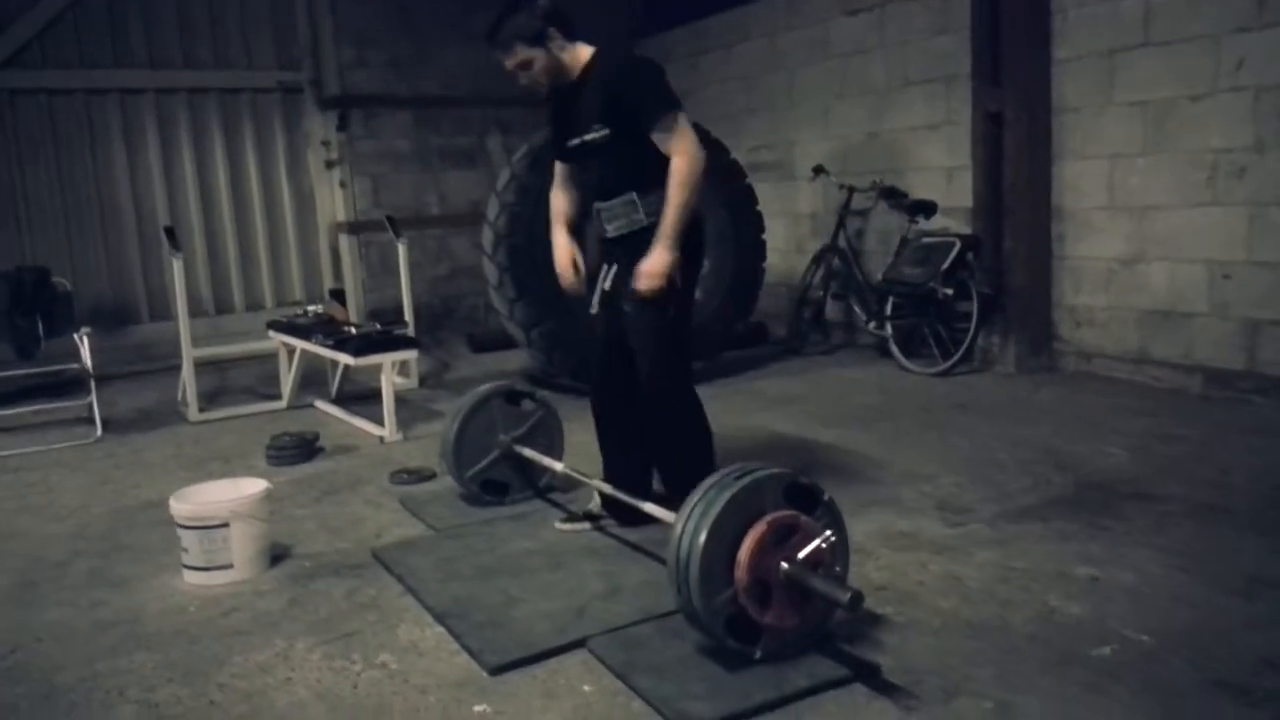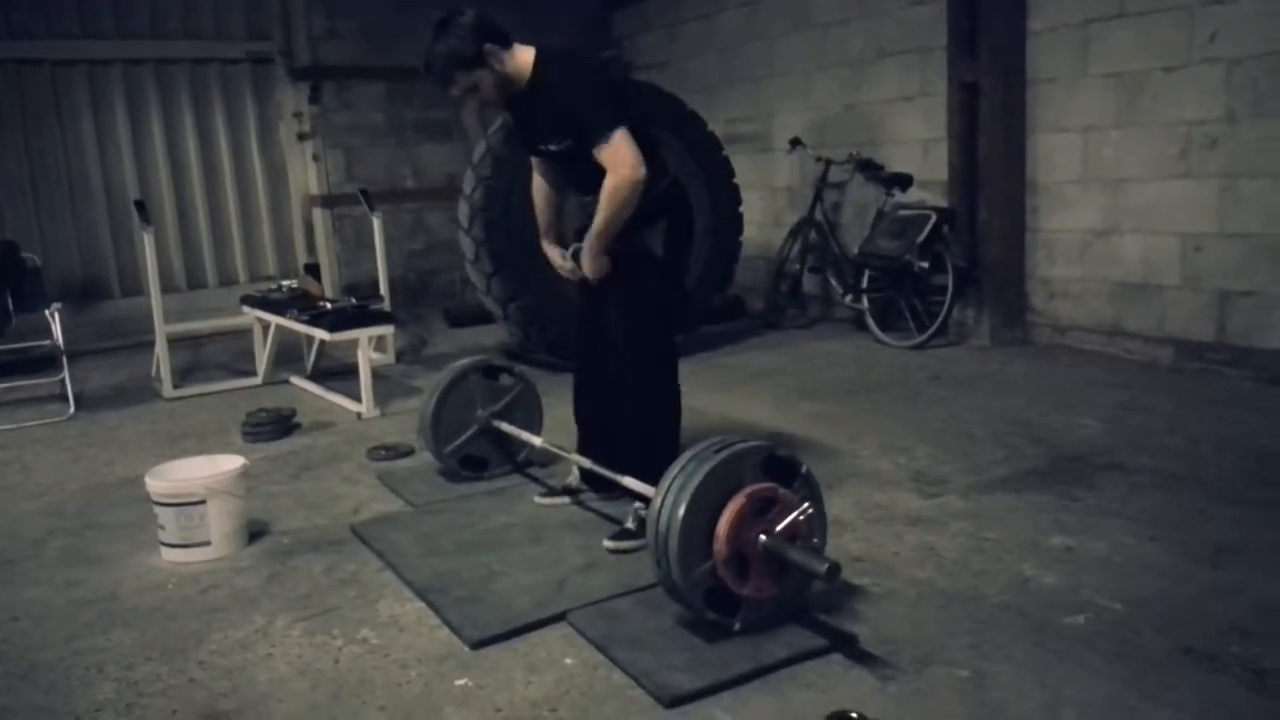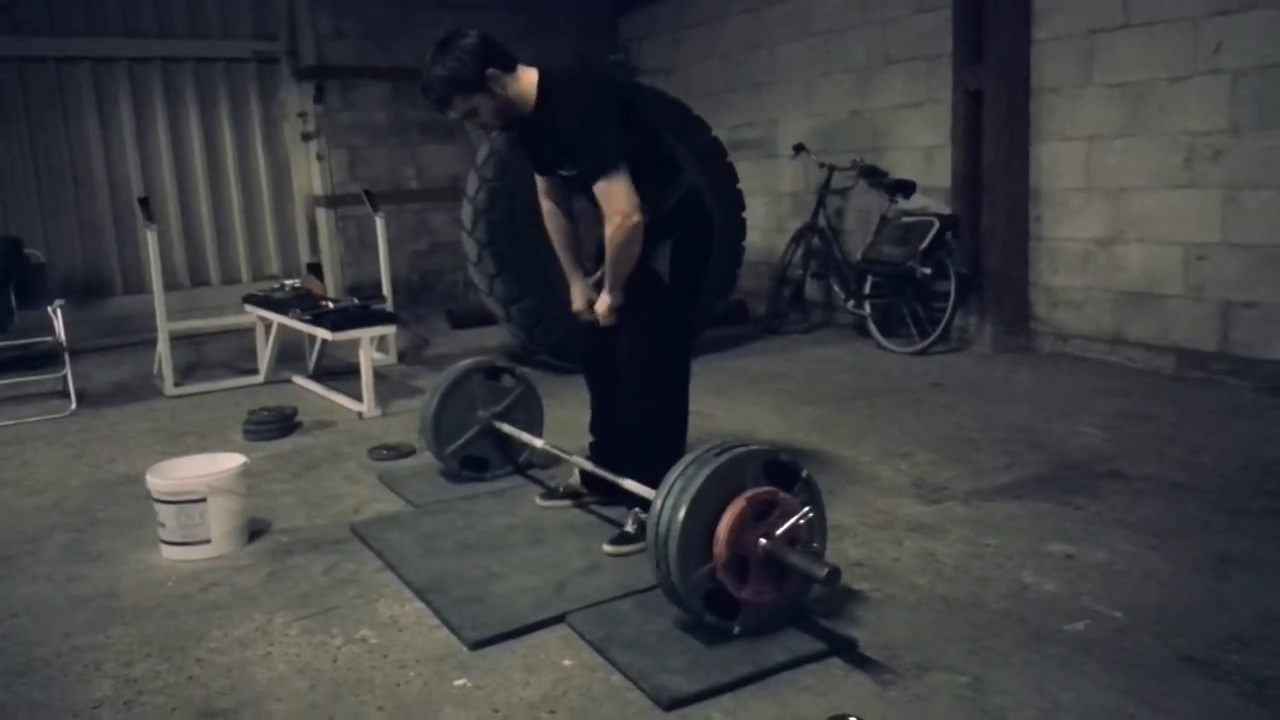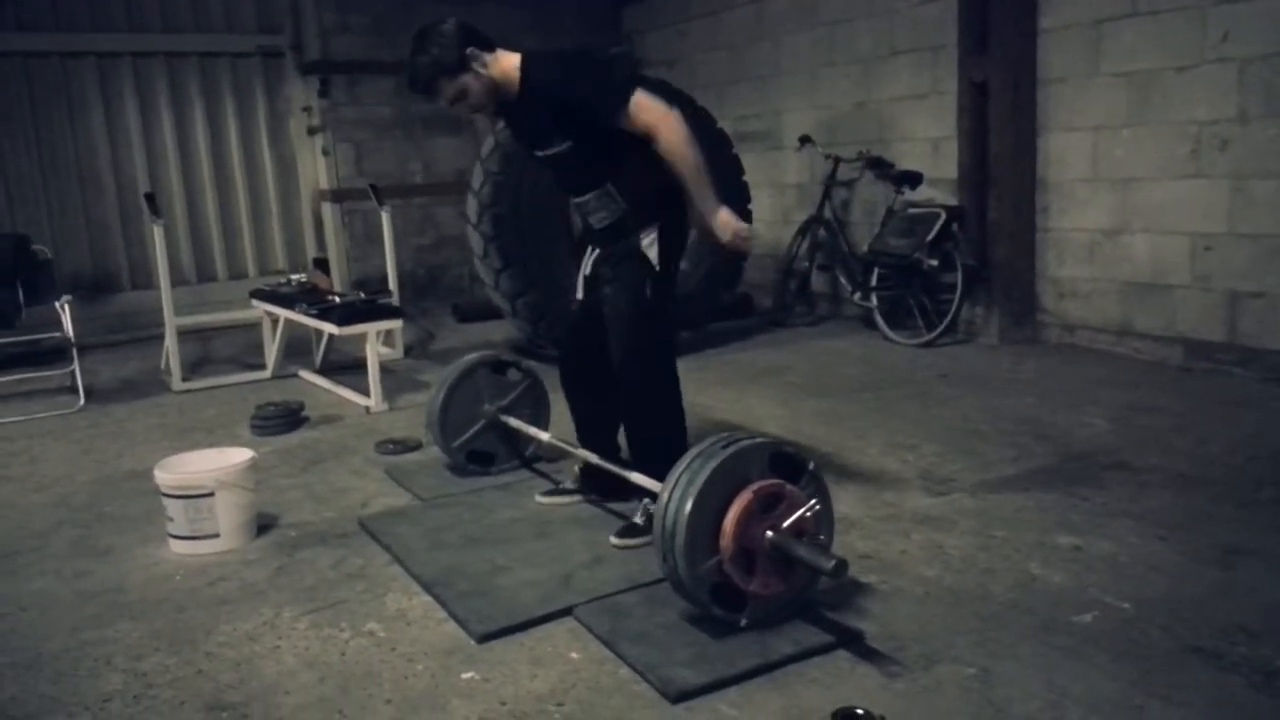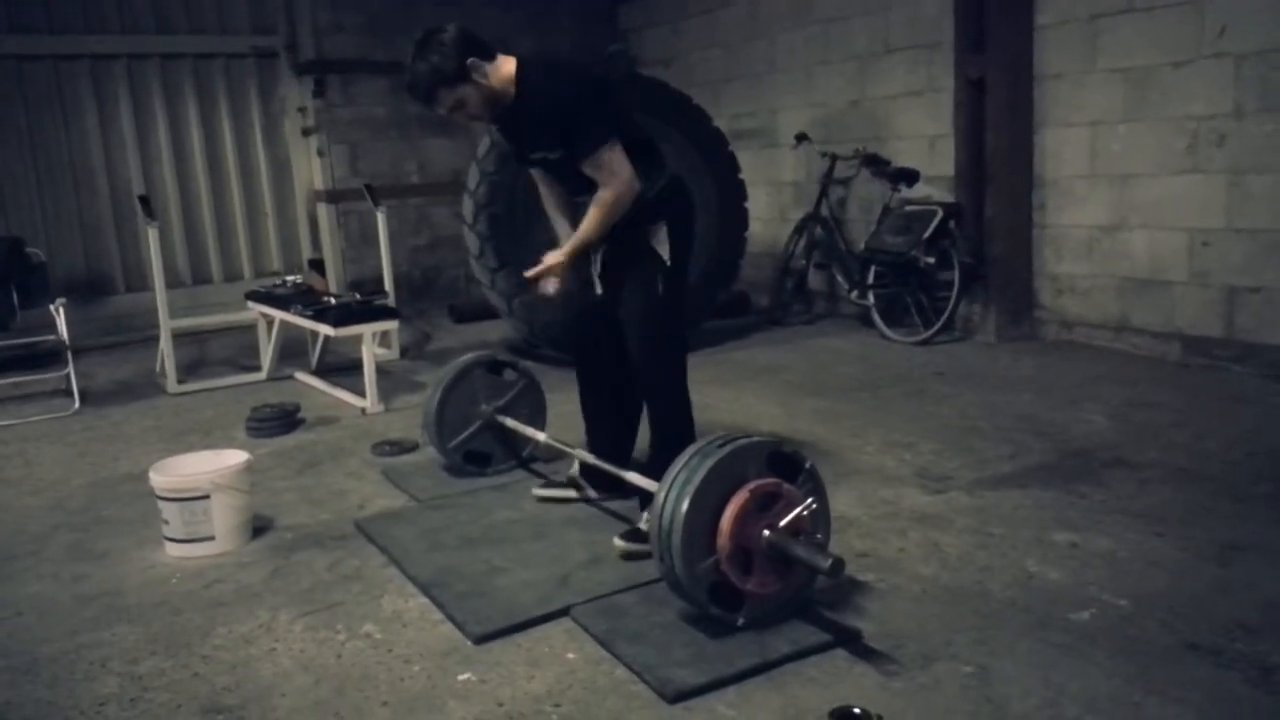
dt=0.4s
person 1, frame 1
left shoulder: (625, 74)
right shoulder: (562, 101)
left elbow: (689, 156)
right elbow: (566, 184)
left wrist: (665, 248)
right wrist: (559, 233)
left hip: (656, 248)
right hip: (613, 252)
left knee: (661, 379)
right knee: (609, 379)
right ankle: (624, 498)
person 1, frame 2
left shoulder: (569, 80)
right shoulder: (520, 97)
left elbow: (630, 174)
left wrist: (593, 246)
right wrist: (549, 242)
left hip: (651, 222)
right hip: (610, 225)
left knee: (640, 358)
right knee: (592, 353)
right ankle: (600, 470)
person 1, frame 3
left shoulder: (576, 105)
right shoulder: (526, 117)
left elbow: (628, 217)
right elbow: (552, 200)
left wrist: (612, 292)
right wrist: (576, 278)
left hip: (664, 232)
right hip: (626, 235)
left knee: (646, 367)
right knee: (603, 357)
left ankle: (656, 503)
right ankle: (604, 474)
person 1, frame 4
left shoulder: (563, 77)
right shoulder: (514, 108)
left elbow: (662, 123)
left wrist: (711, 210)
left hip: (643, 229)
right hip: (603, 234)
left knee: (637, 358)
right knee: (581, 358)
right ankle: (600, 474)
person 1, frame 5
left shoulder: (558, 91)
right shoulder: (508, 111)
left elbow: (621, 183)
left wrist: (568, 254)
right wrist: (565, 244)
left hip: (653, 217)
right hip: (607, 222)
left knee: (653, 355)
right knee: (593, 347)
right ankle: (604, 471)
